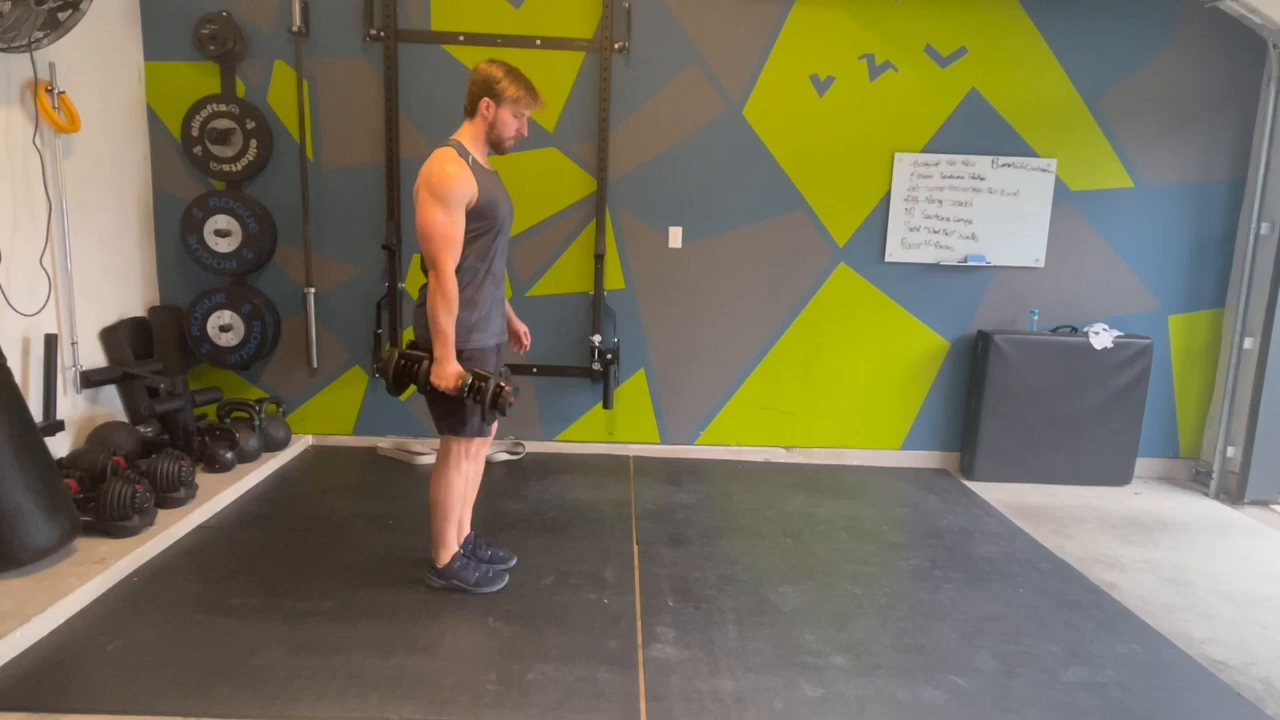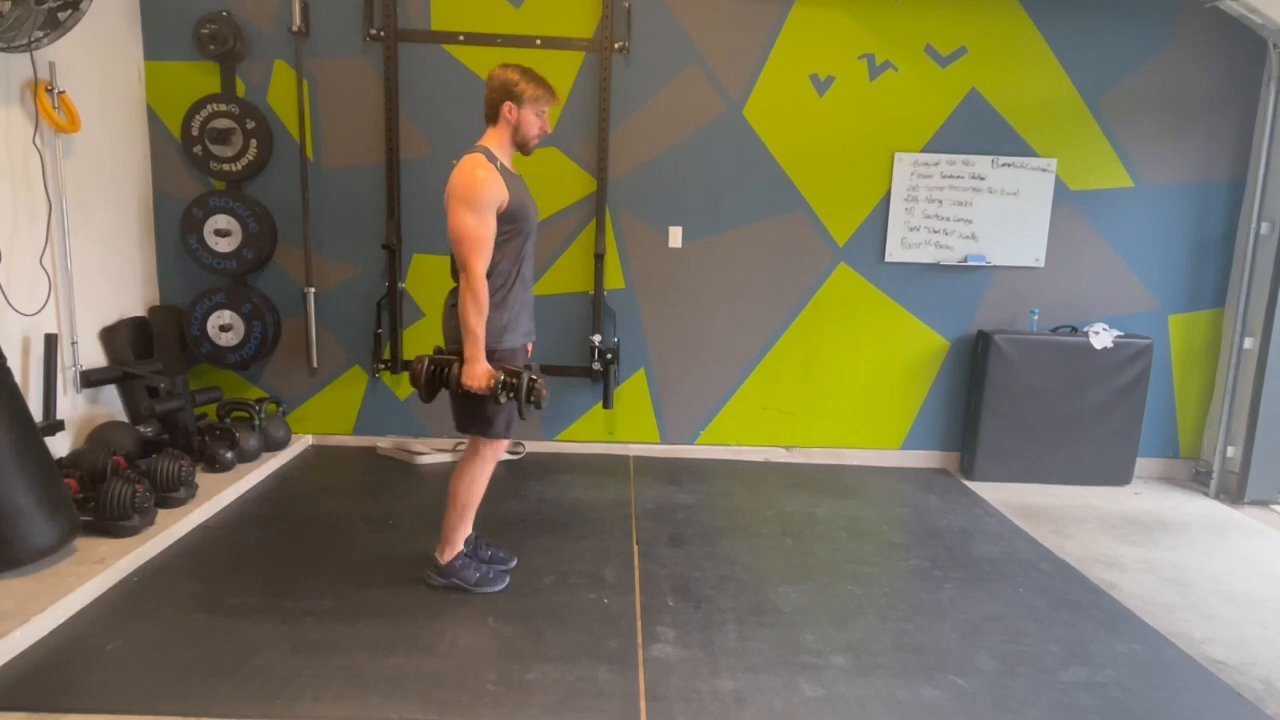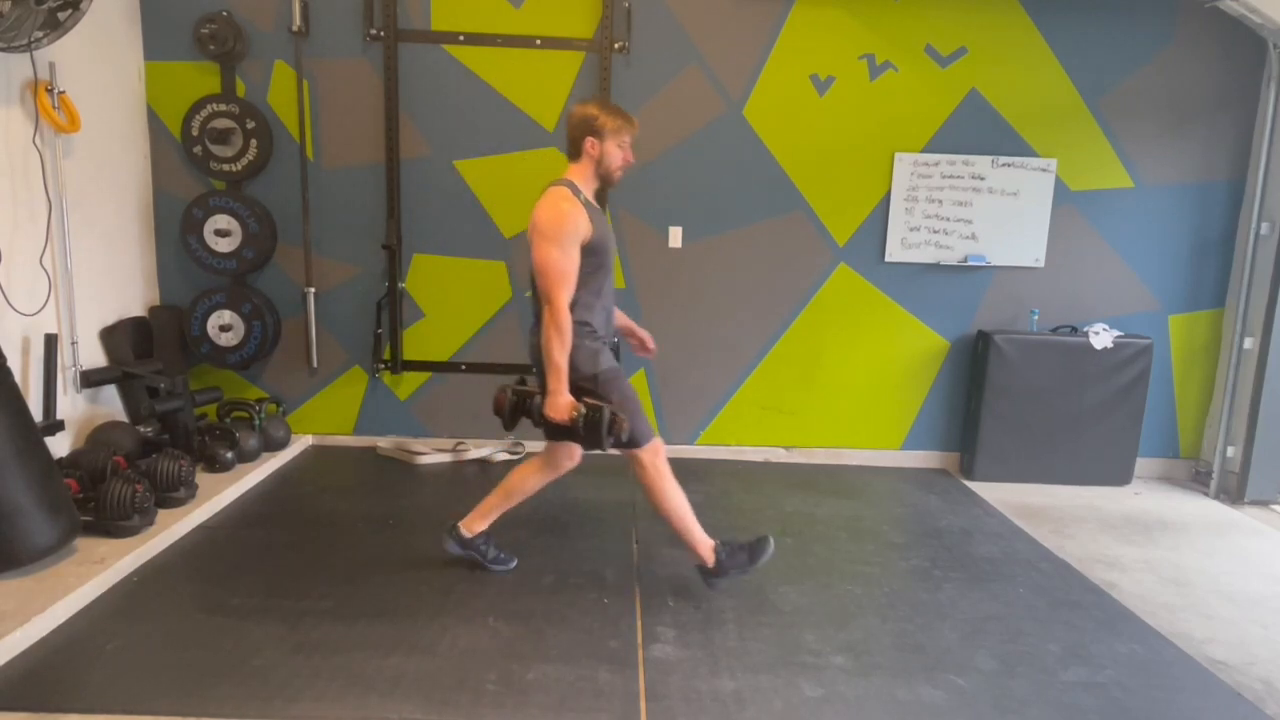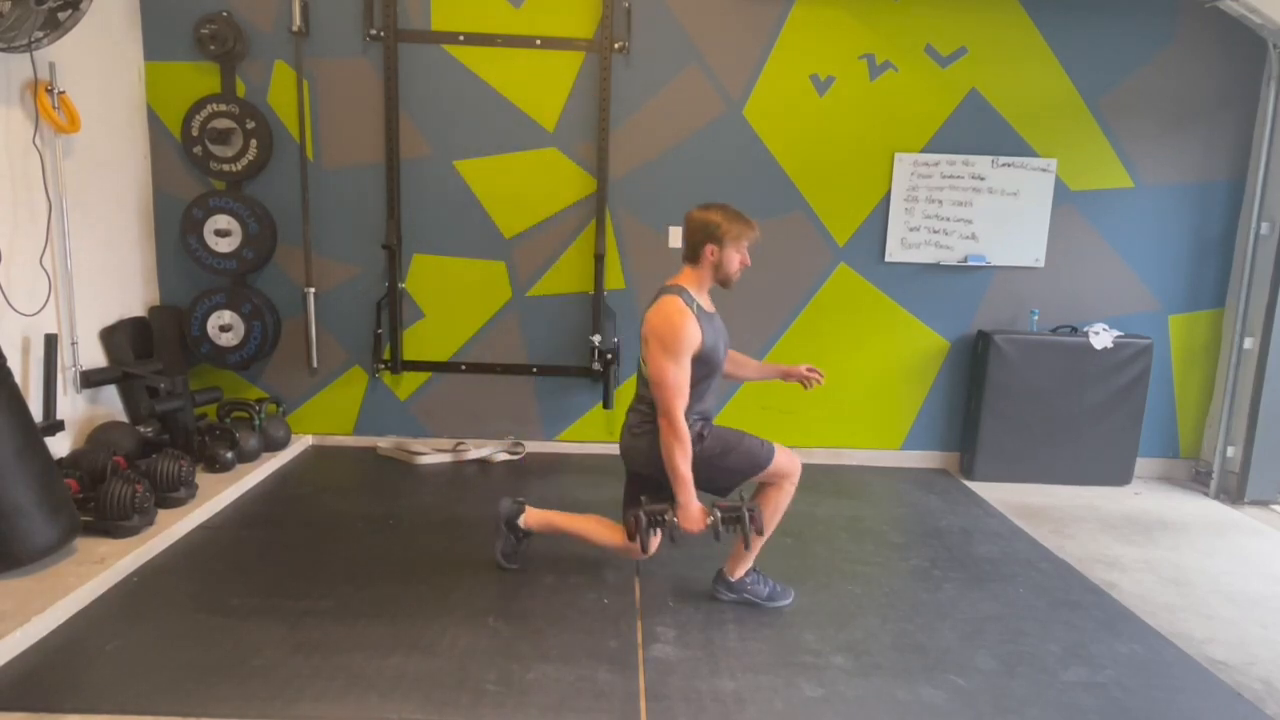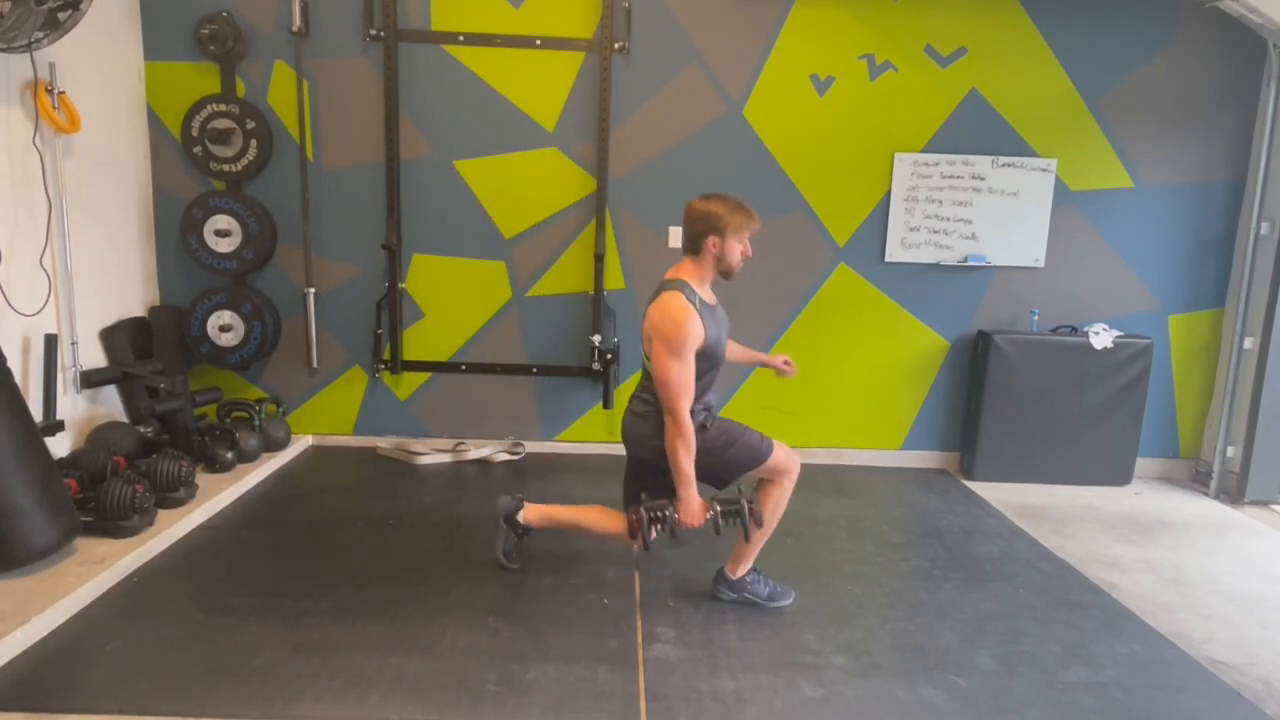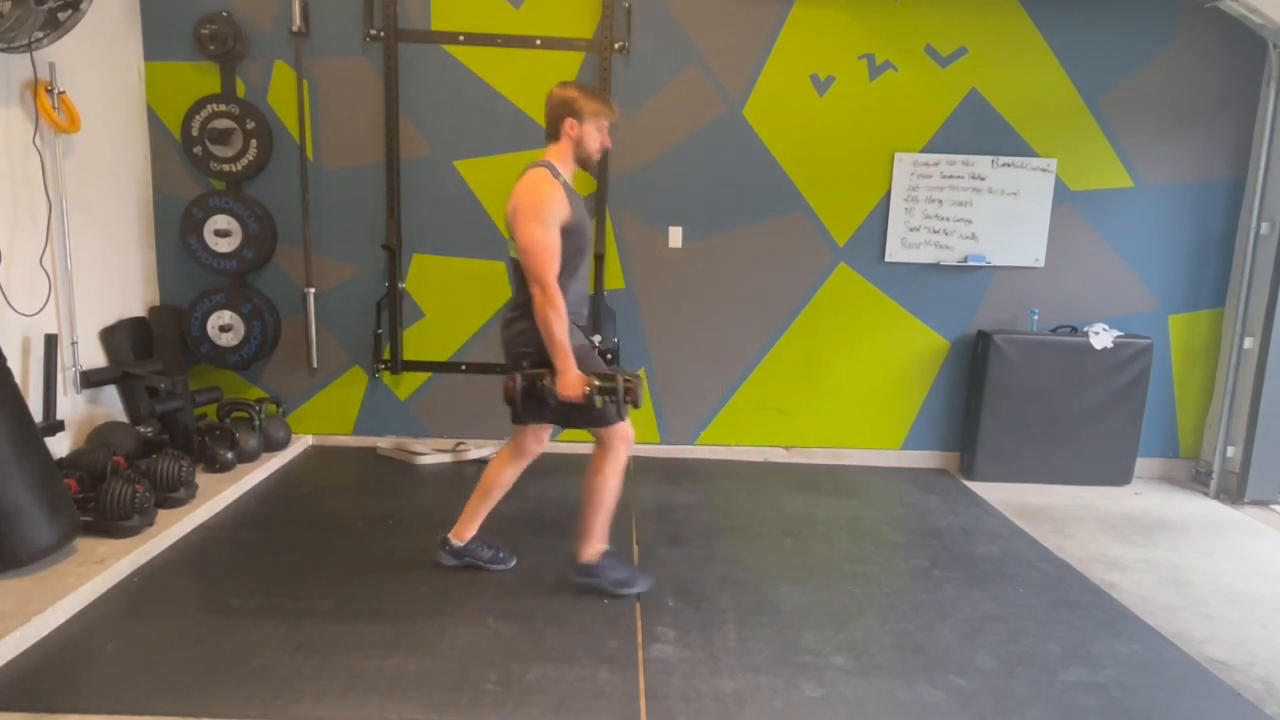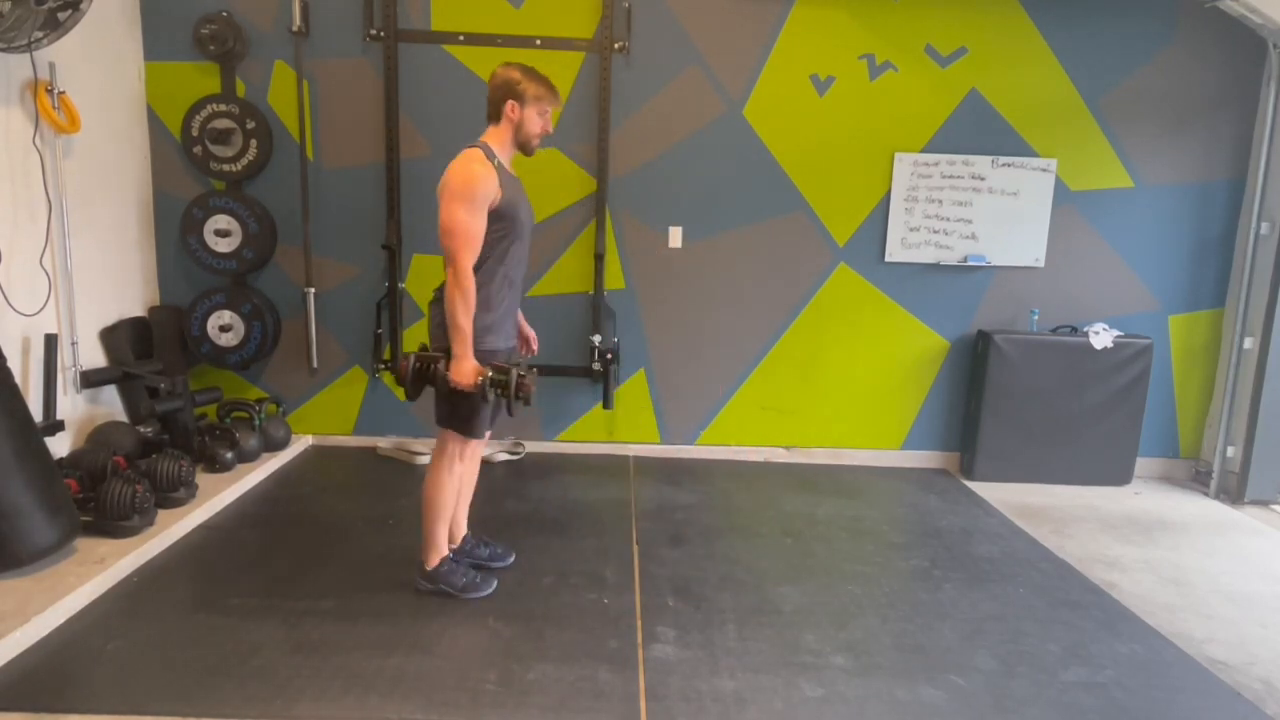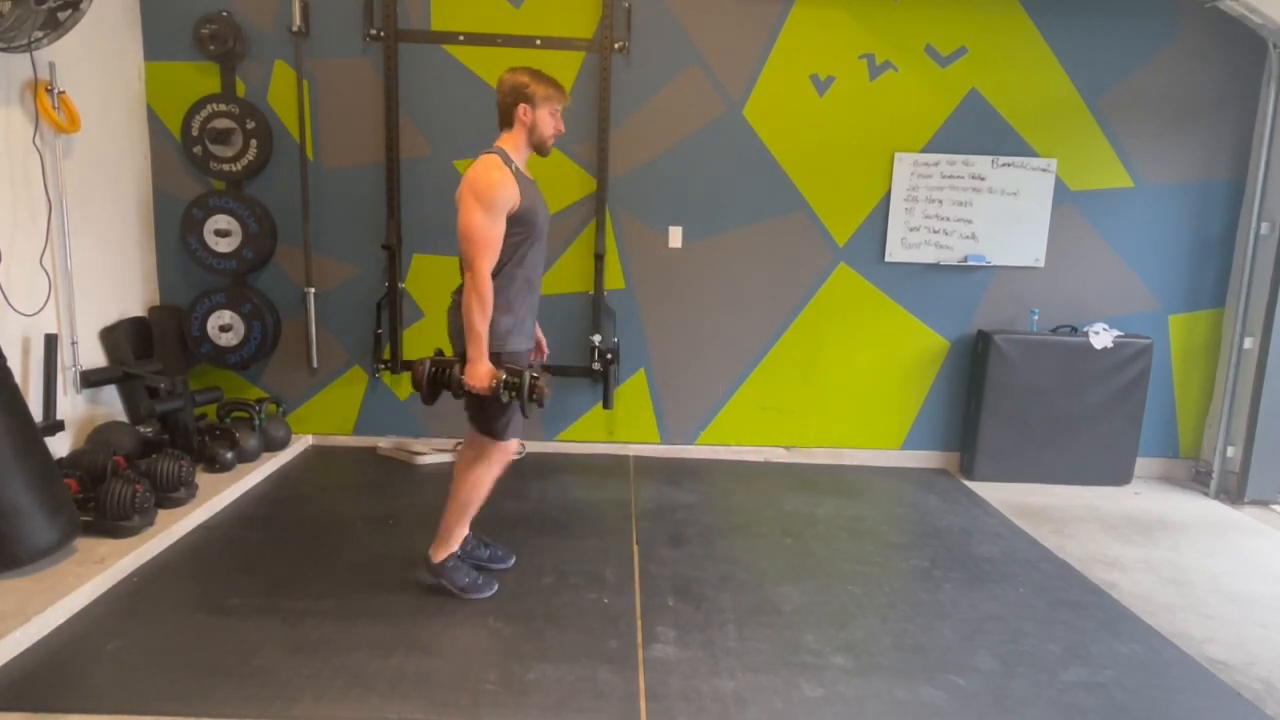
dt=0.5s
person 1, frame 1
left shoulder: (479, 168)
right shoulder: (448, 170)
right elbow: (442, 272)
left wrist: (507, 315)
right wrist: (445, 354)
left hip: (482, 331)
right hip: (459, 336)
left knee: (482, 436)
right knee: (462, 445)
left ankle: (462, 539)
right ankle: (446, 562)
person 1, frame 2
left shoulder: (501, 171)
right shoulder: (478, 175)
right elbow: (473, 276)
left wrist: (518, 332)
right wrist: (475, 357)
left hip: (505, 333)
right hip: (487, 337)
left knee: (492, 442)
right knee: (487, 446)
left ankle: (462, 540)
right ankle: (448, 558)
person 1, frame 3
left shoulder: (584, 203)
right shoulder: (562, 209)
right elbow: (556, 306)
left wrist: (623, 323)
right wrist: (558, 387)
left hip: (584, 350)
right hip: (580, 356)
left knee: (561, 456)
right knee: (649, 453)
left ankle: (469, 533)
right ankle: (713, 557)
person 1, frame 4
left shoulder: (695, 297)
right shoulder: (675, 317)
left elbow: (718, 359)
right elbow: (672, 419)
left wrist: (781, 371)
right wrist: (686, 500)
left hip: (651, 440)
right hip: (663, 442)
left knee: (637, 546)
right knee: (787, 469)
left ankle: (523, 519)
right ankle: (737, 576)
person 1, frame 5
left shoulder: (696, 287)
right shoulder: (678, 312)
right elbow: (677, 414)
left wrist: (761, 358)
right wrist: (687, 495)
left hip: (653, 425)
right hip: (664, 430)
right knee: (785, 466)
left ankle: (523, 516)
right ankle: (737, 576)
person 1, frame 6
left shoulder: (557, 186)
right shoulder: (543, 191)
right elbow: (543, 287)
left wrist: (570, 341)
right wrist: (566, 367)
left hip: (556, 334)
right hip: (545, 339)
left knee: (526, 443)
right knee: (617, 435)
left ankle: (460, 540)
right ankle: (593, 558)
person 1, frame 7
left shoulder: (501, 171)
right shoulder: (473, 171)
right elbow: (460, 269)
left wrist: (517, 322)
right wrist: (462, 352)
left hip: (493, 333)
right hip: (471, 337)
left knee: (475, 439)
right knee: (456, 445)
left ankle: (458, 540)
right ankle: (435, 564)
person 1, frame 8
left shoulder: (516, 174)
right shoulder: (492, 176)
right elbow: (478, 274)
left wrist: (531, 327)
right wrist: (477, 356)
left hip: (509, 334)
right hip: (491, 338)
left knee: (485, 442)
right knee: (499, 448)
left ankle: (459, 540)
right ankle: (441, 556)
